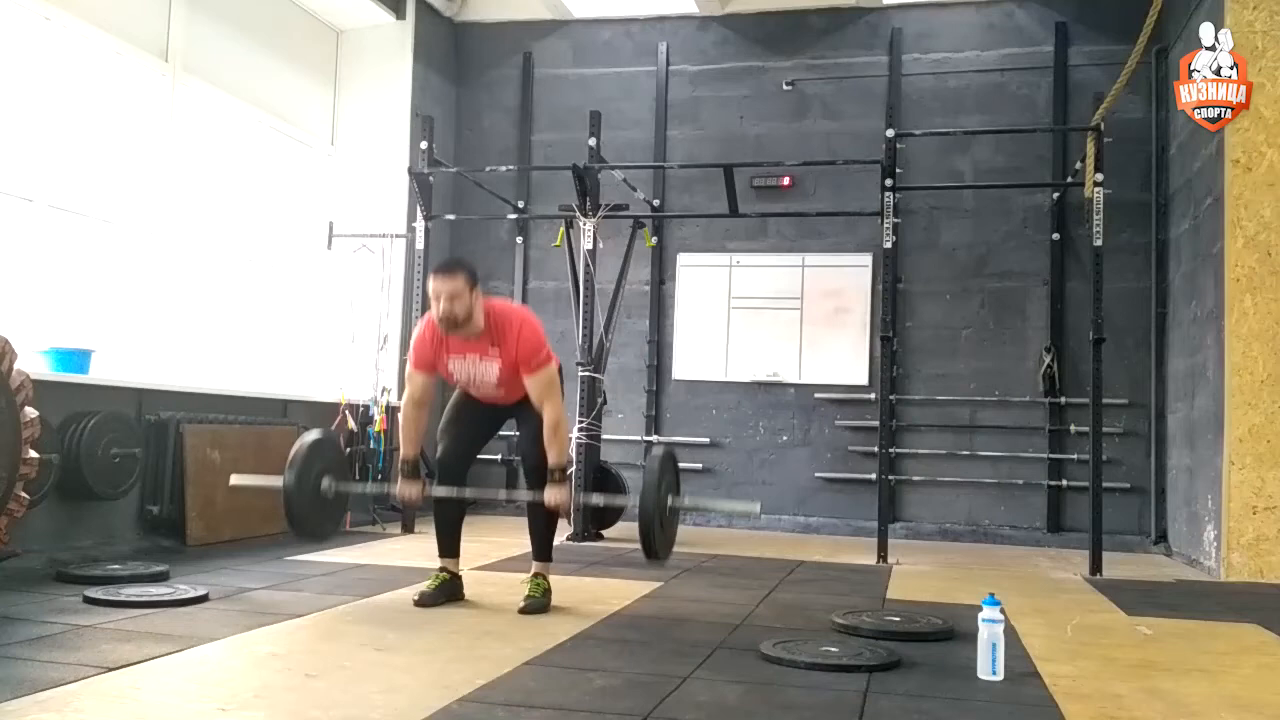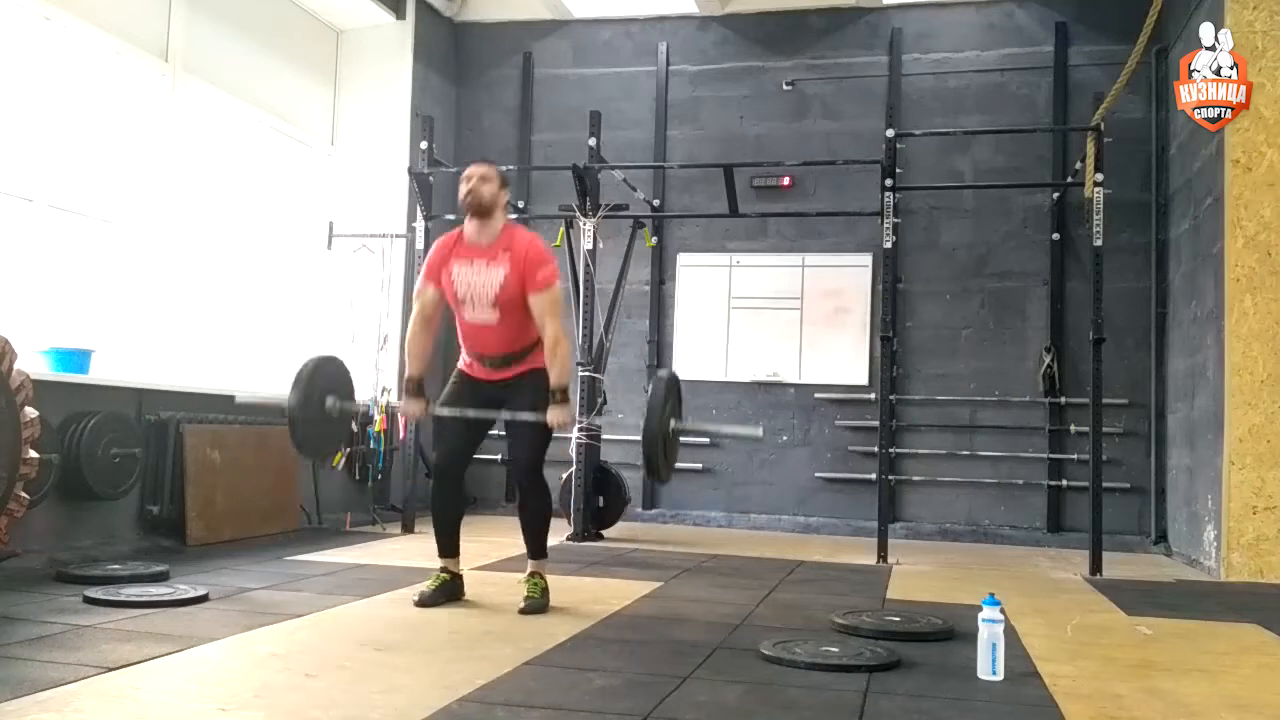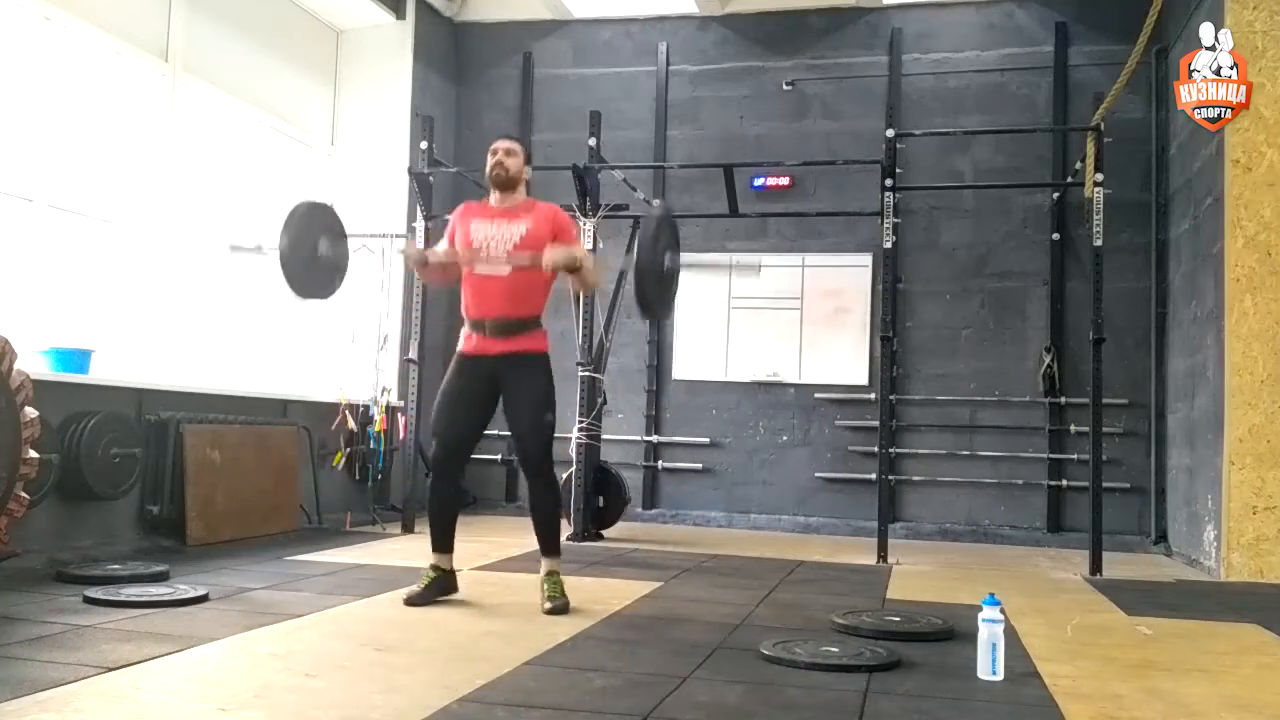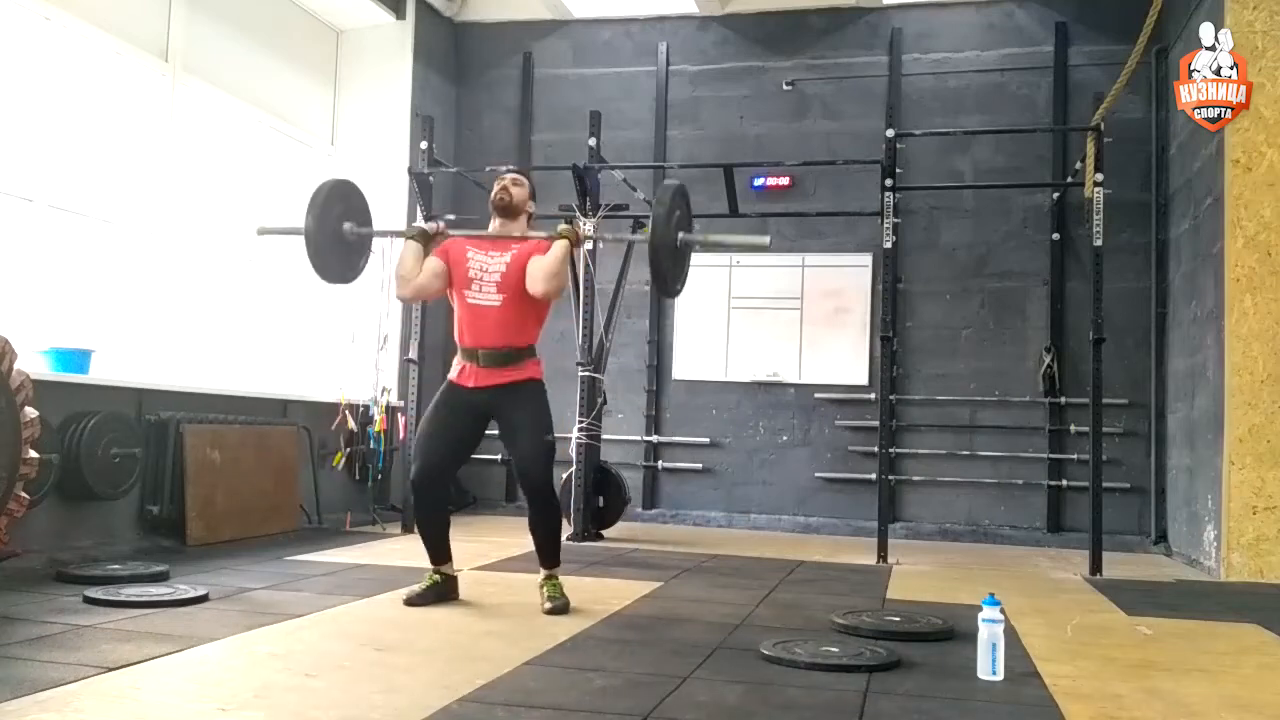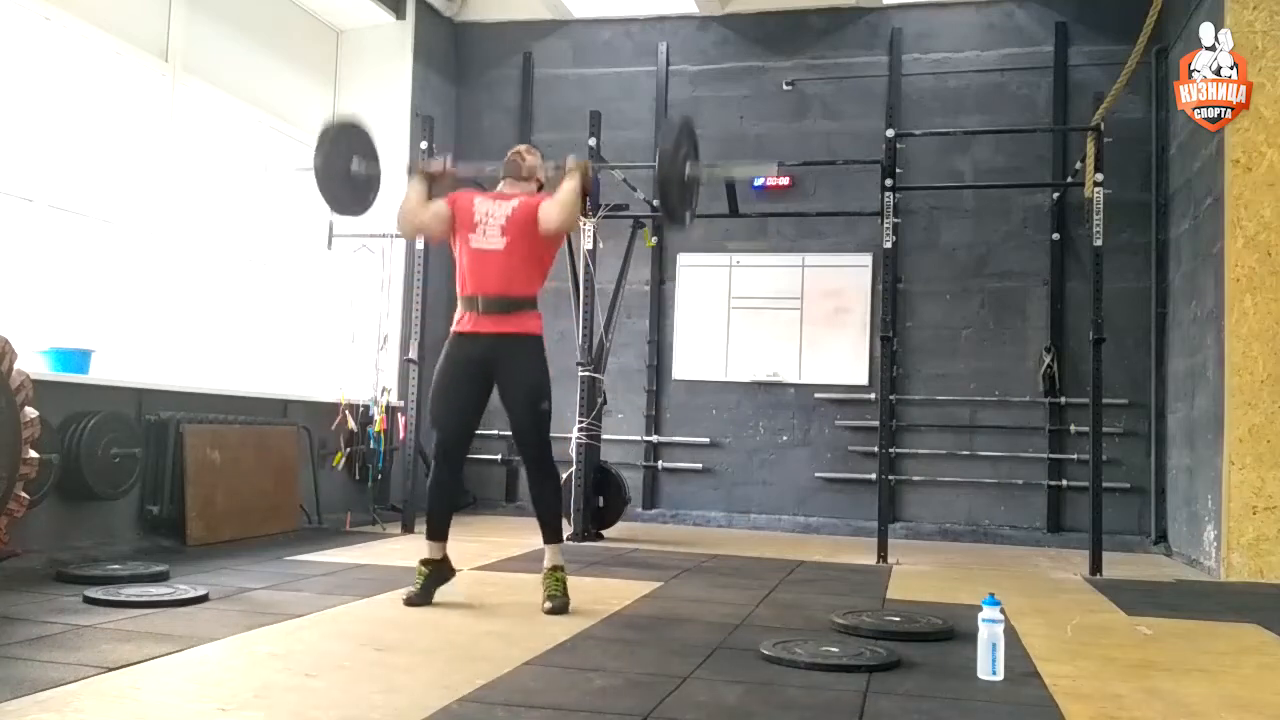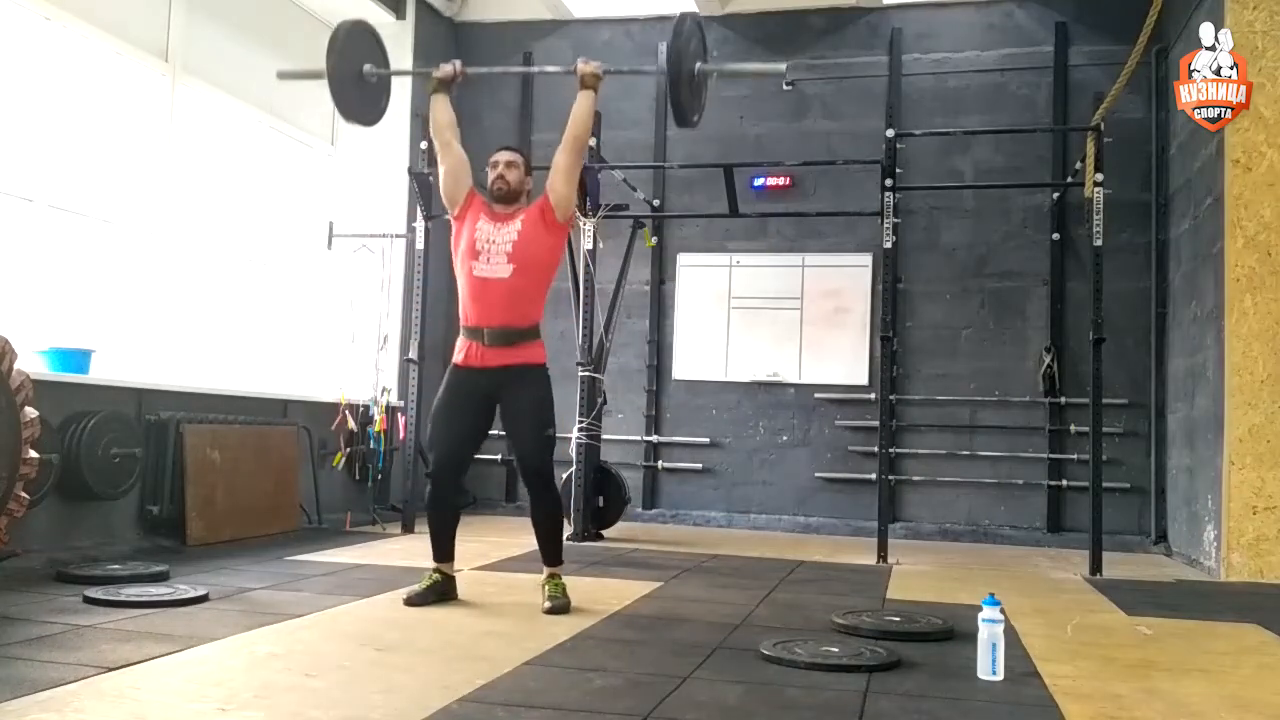
dt=0.3s
person 1, frame 1
left shoulder: (520, 328)
right shoulder: (428, 334)
left elbow: (550, 407)
right elbow: (414, 402)
left wrist: (558, 478)
right wrist: (408, 469)
left hip: (530, 394)
right hip: (477, 395)
left knee: (535, 474)
right knee: (446, 467)
left ankle: (540, 578)
right ankle: (449, 574)
person 1, frame 2
left shoulder: (528, 249)
right shoulder: (443, 251)
left elbow: (552, 328)
right elbow: (422, 321)
left wrist: (559, 398)
right wrist: (414, 388)
left hip: (526, 373)
right hip: (473, 374)
left knee: (524, 471)
right knee: (445, 466)
left ankle: (536, 576)
right ankle: (449, 573)
person 1, frame 3
left shoulder: (549, 219)
right shoulder: (464, 216)
left elbow: (588, 280)
right elbow: (439, 269)
left wrist: (569, 259)
right wrist: (419, 260)
left hip: (525, 356)
right hip: (471, 353)
left knee: (536, 461)
right knee: (444, 458)
left ankle: (551, 572)
right ankle: (441, 569)
person 1, frame 4
left shoulder: (538, 250)
right shoulder: (455, 248)
left elbow: (542, 287)
right elbow: (408, 289)
left wrist: (563, 241)
right wrist: (418, 240)
left hip: (518, 384)
right hip: (463, 381)
left knee: (536, 480)
right knee: (424, 477)
left ankle: (550, 578)
right ankle: (442, 574)
person 1, frame 5
left shoulder: (540, 207)
right shoulder: (464, 203)
left elbow: (559, 219)
right elbow: (409, 222)
left wrist: (574, 177)
right wrist: (423, 178)
left hip: (519, 339)
right hip: (466, 337)
left knee: (535, 450)
right knee: (446, 447)
left ankle: (553, 569)
right ankle: (435, 559)
person 1, frame 6
left shoulder: (546, 220)
right shoulder: (467, 213)
left elbow: (572, 146)
right elbow: (446, 143)
left wrist: (587, 90)
right wrist: (440, 89)
left hip: (523, 369)
right hip: (467, 367)
left knee: (537, 474)
right knee: (442, 472)
left ankle: (554, 578)
right ankle: (442, 575)
